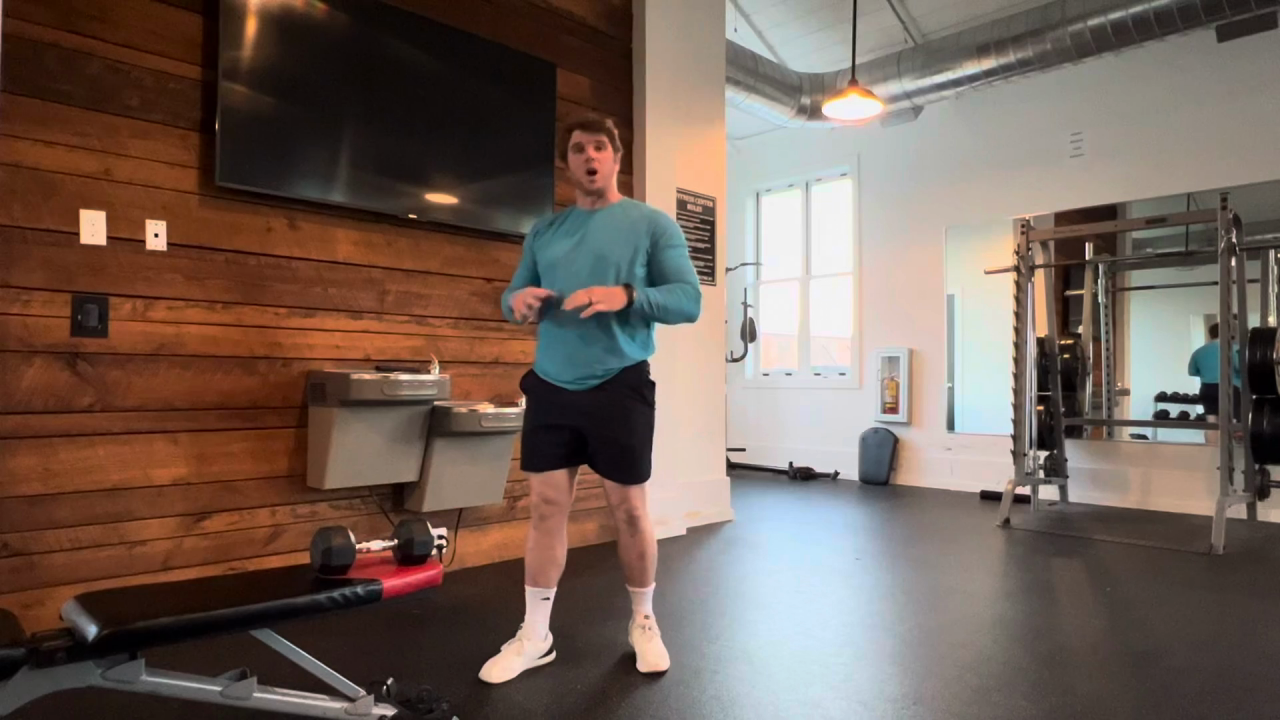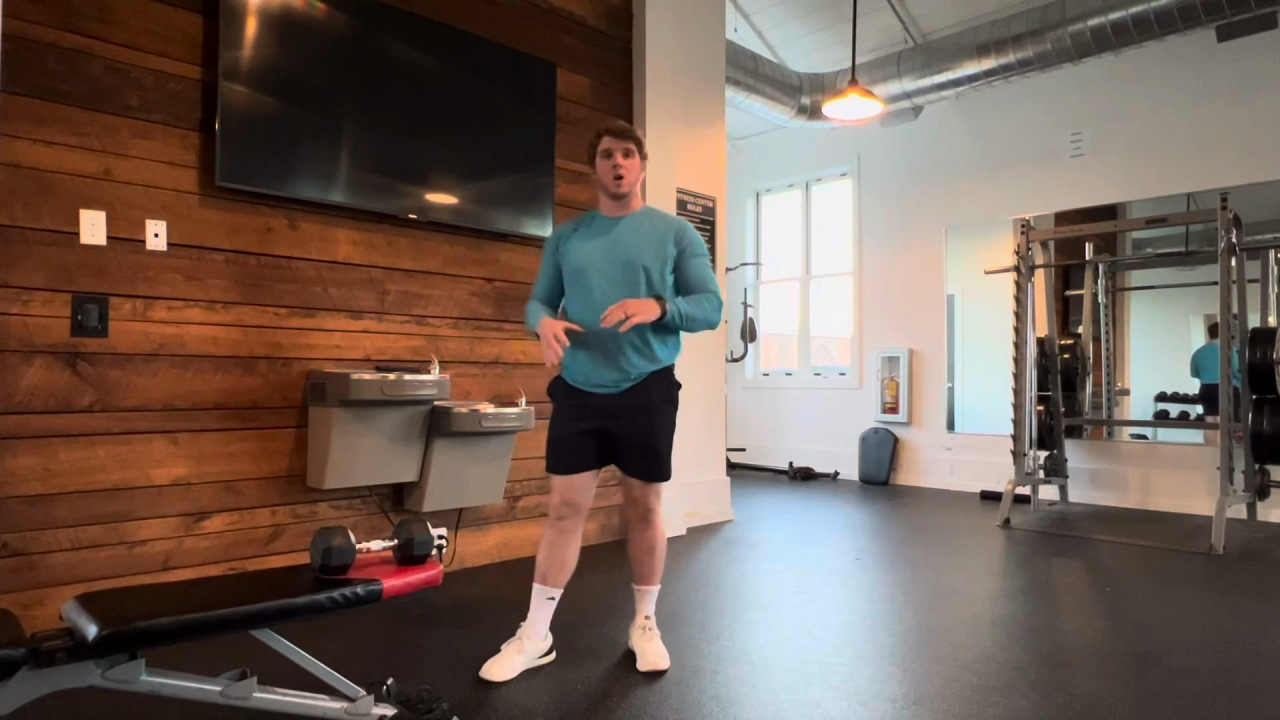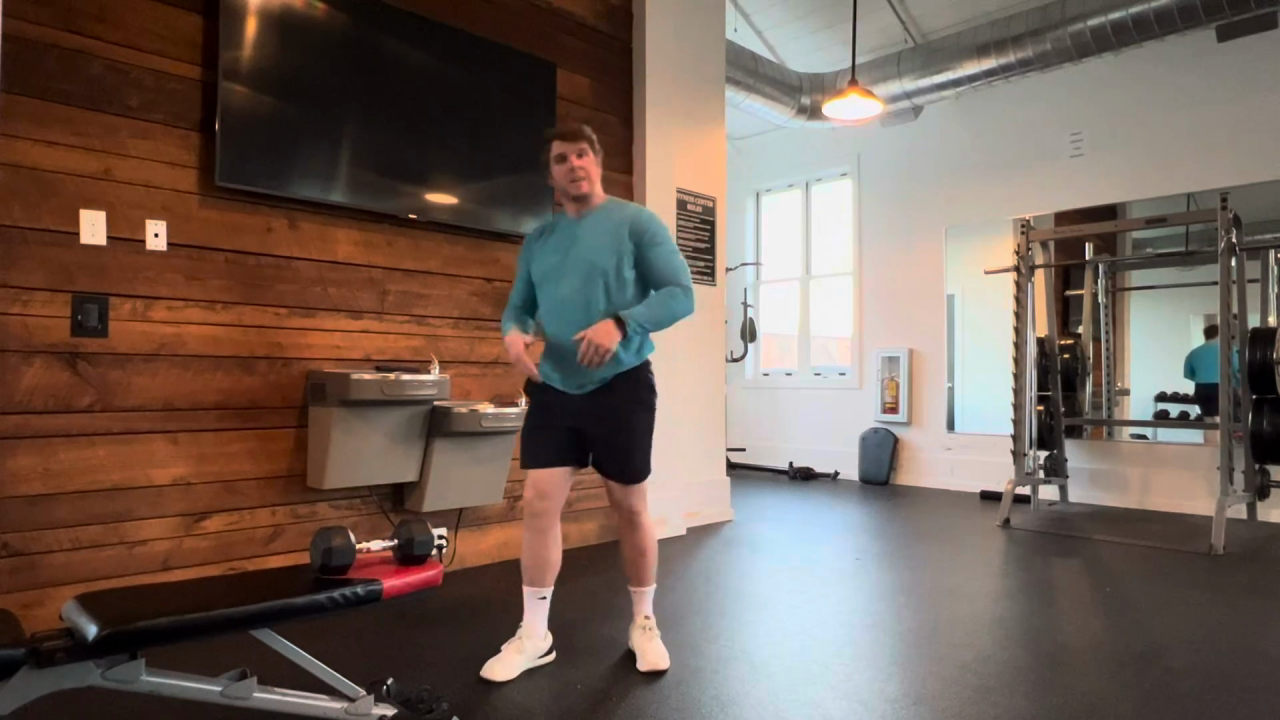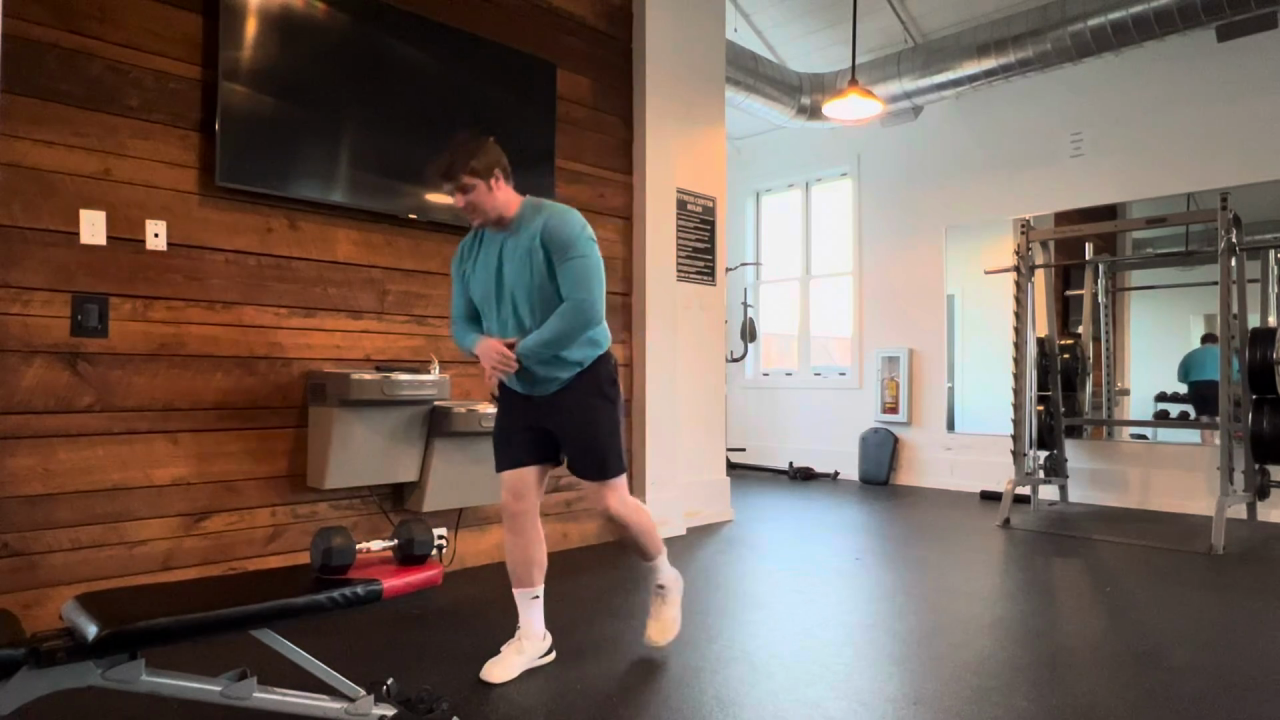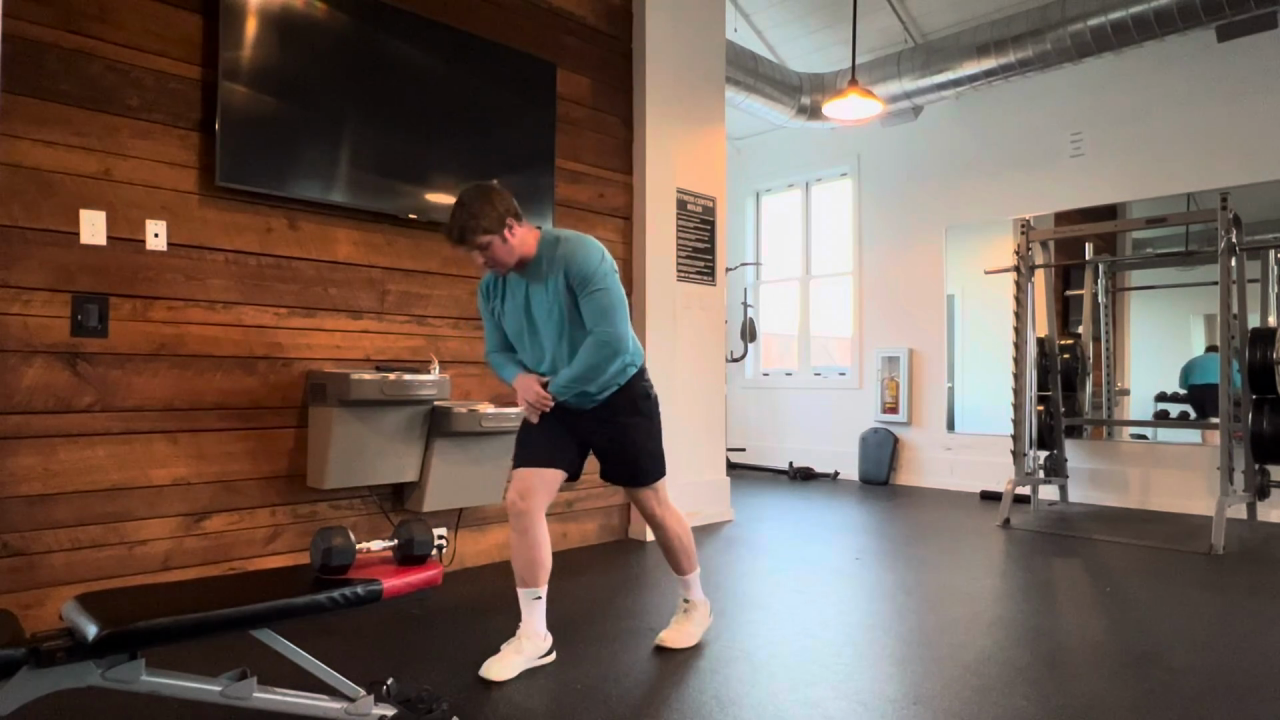
dt=0.7s
person 1, frame 1
left shoulder: (652, 224)
right shoulder: (544, 231)
left elbow: (688, 300)
right elbow: (515, 289)
left wrist: (625, 296)
right wrist: (517, 297)
left hip: (620, 385)
right hip: (550, 386)
left knee: (628, 508)
right knee: (545, 509)
left ankle: (643, 623)
right ankle: (534, 635)
person 1, frame 2
left shoulder: (676, 232)
right shoulder: (566, 237)
left elbow: (710, 307)
right elbow: (539, 300)
left wrist: (659, 307)
right wrist: (545, 322)
left hip: (647, 388)
right hip: (578, 390)
left knee: (644, 508)
right knee: (565, 510)
left ankle: (644, 624)
right ankle: (535, 635)
person 1, frame 3
left shoulder: (637, 223)
right shoulder: (537, 241)
left elbow: (680, 295)
right elbow: (517, 307)
left wrist: (621, 324)
right wrist: (513, 334)
left hip: (621, 385)
right hip: (553, 390)
left knee: (630, 508)
right knee: (538, 504)
left ankle: (644, 623)
right ankle: (534, 635)
person 1, frame 4
left shoulder: (559, 224)
right shoulder: (468, 252)
left elbow: (587, 308)
right elbow: (462, 322)
left wrist: (520, 350)
right wrist: (481, 345)
left hip: (582, 379)
right hip: (520, 391)
left knee: (609, 502)
right knee: (516, 506)
left ankle: (665, 581)
right ankle: (532, 635)
person 1, frame 5
left shoulder: (579, 255)
right shoulder: (492, 287)
left elbow: (613, 339)
right elbow: (497, 350)
left wrist: (555, 388)
right wrist: (519, 378)
left hip: (618, 394)
right hip: (553, 405)
left knee: (652, 505)
right knee: (522, 503)
left ankle: (695, 603)
right ankle: (533, 636)
